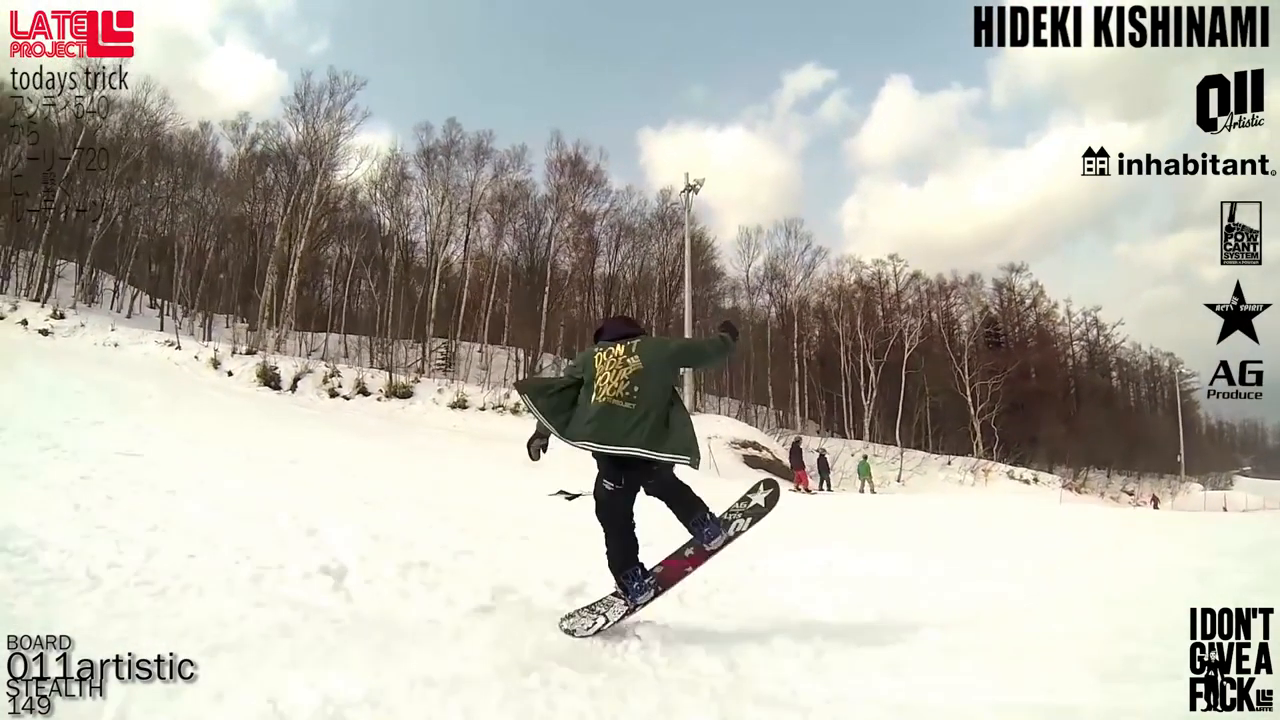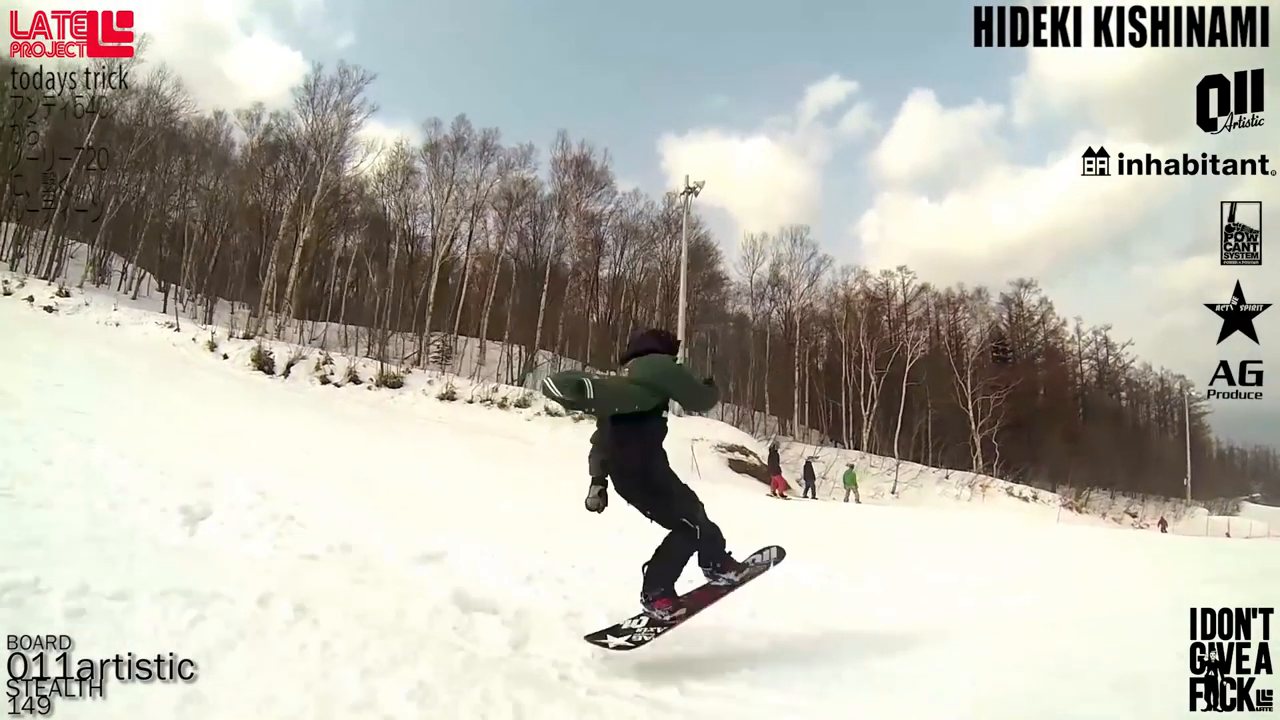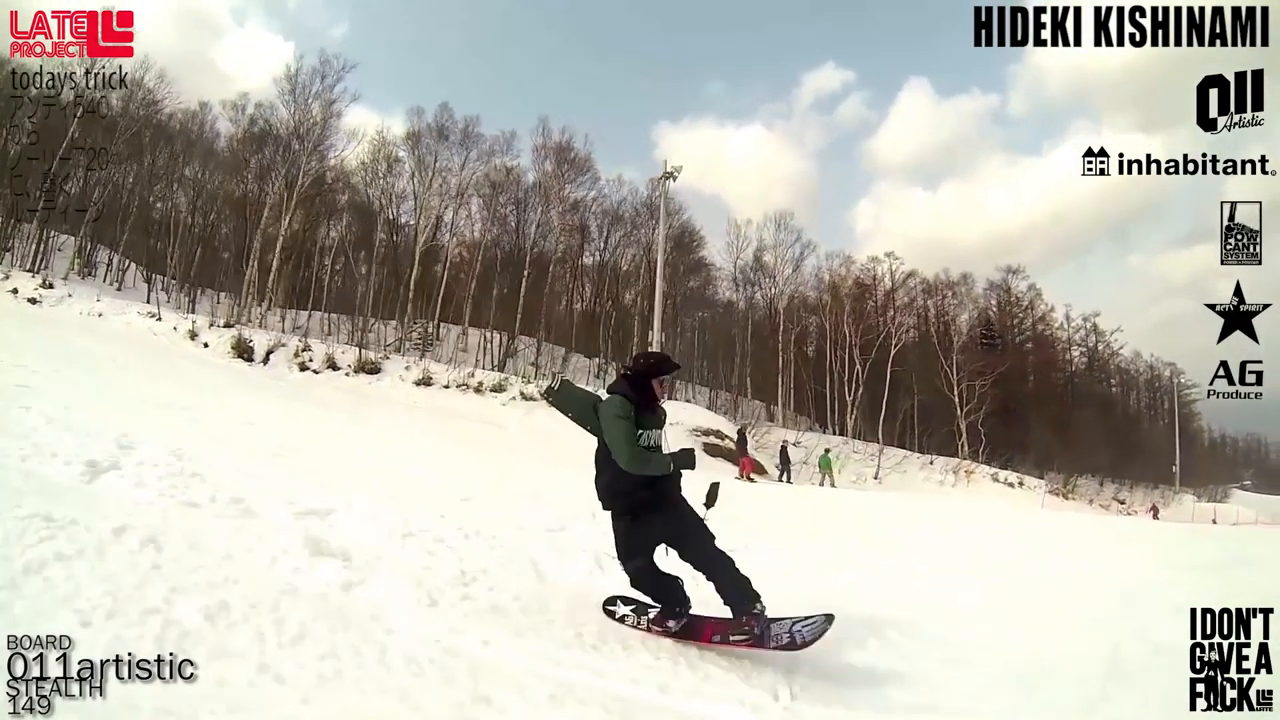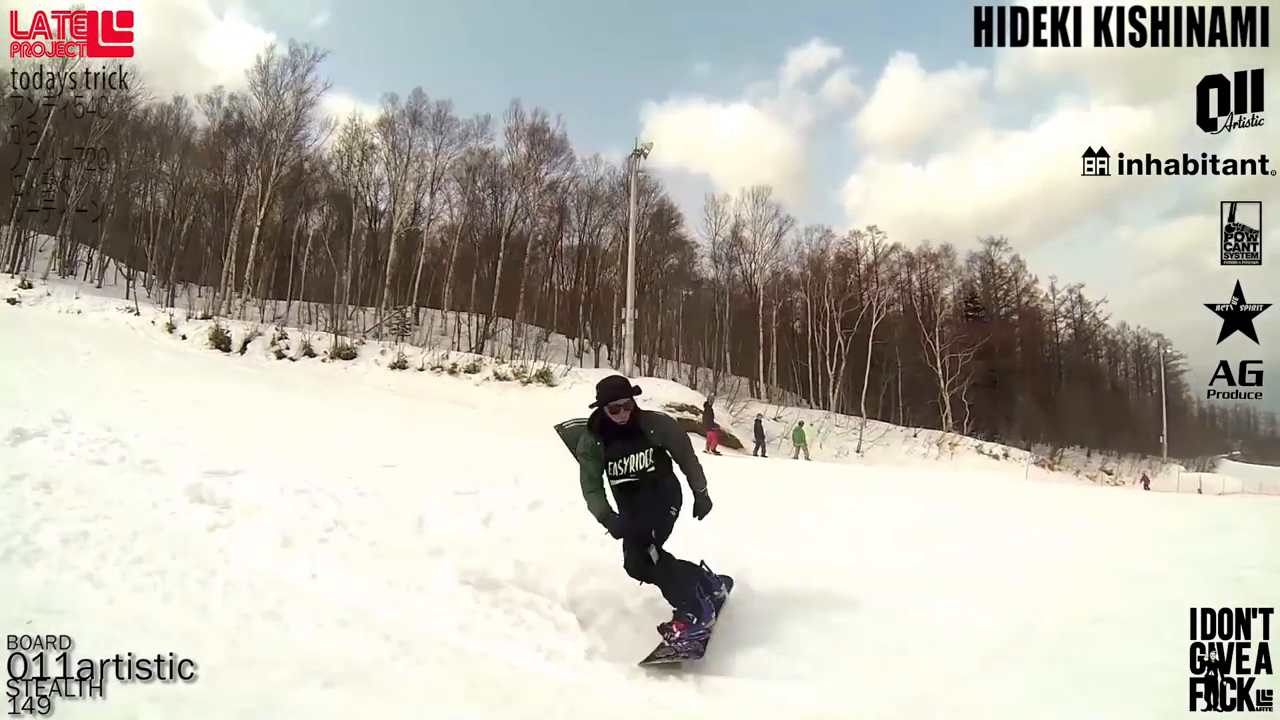
dt=0.4s
person 1, frame 1
left shoulder: (589, 358)
right shoulder: (657, 347)
left elbow: (559, 393)
right elbow: (711, 351)
left wrist: (540, 435)
right wrist: (727, 337)
left hip: (612, 456)
right hip: (655, 448)
left knee: (615, 523)
right knee: (668, 487)
left ankle: (634, 584)
right ankle: (707, 531)
person 1, frame 2
left shoulder: (622, 377)
right shoulder: (658, 364)
left elbow: (600, 438)
right elbow: (700, 401)
left wrist: (597, 482)
right wrist: (709, 389)
left hip: (622, 471)
right hip: (644, 469)
left knee: (690, 514)
right knee: (691, 523)
left ankle: (717, 565)
right ankle: (657, 592)
person 1, frame 3
left shoulder: (655, 412)
right shoulder: (615, 407)
right elbow: (629, 458)
right wrist: (675, 462)
left hip: (664, 498)
right hip: (626, 509)
left knee: (703, 551)
right knee: (639, 571)
left ankle: (749, 608)
right ankle: (674, 607)
person 1, frame 4
left shoulder: (656, 424)
right shoulder: (590, 441)
left elbow: (686, 456)
right elbow: (591, 487)
left wrist: (701, 493)
right wrist: (607, 518)
left hip: (662, 497)
right hip: (631, 509)
left knee: (641, 552)
right knee: (636, 566)
left ankle: (695, 612)
right ankle: (704, 582)
